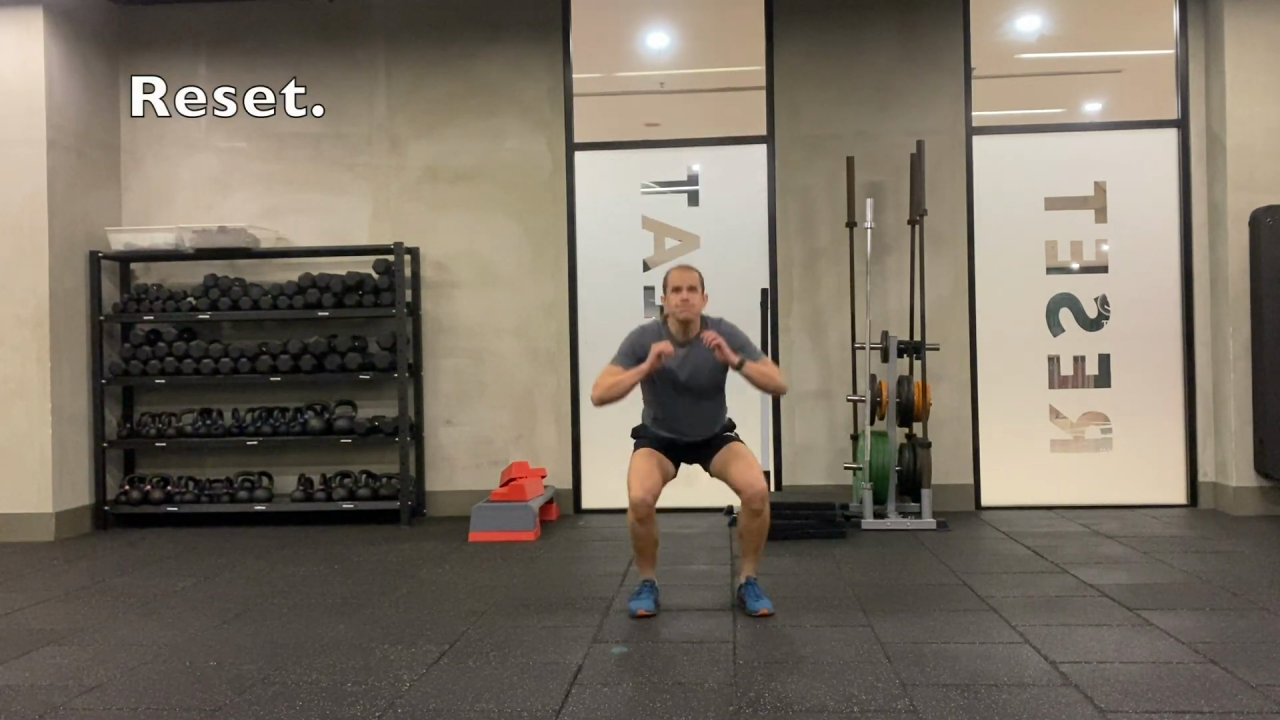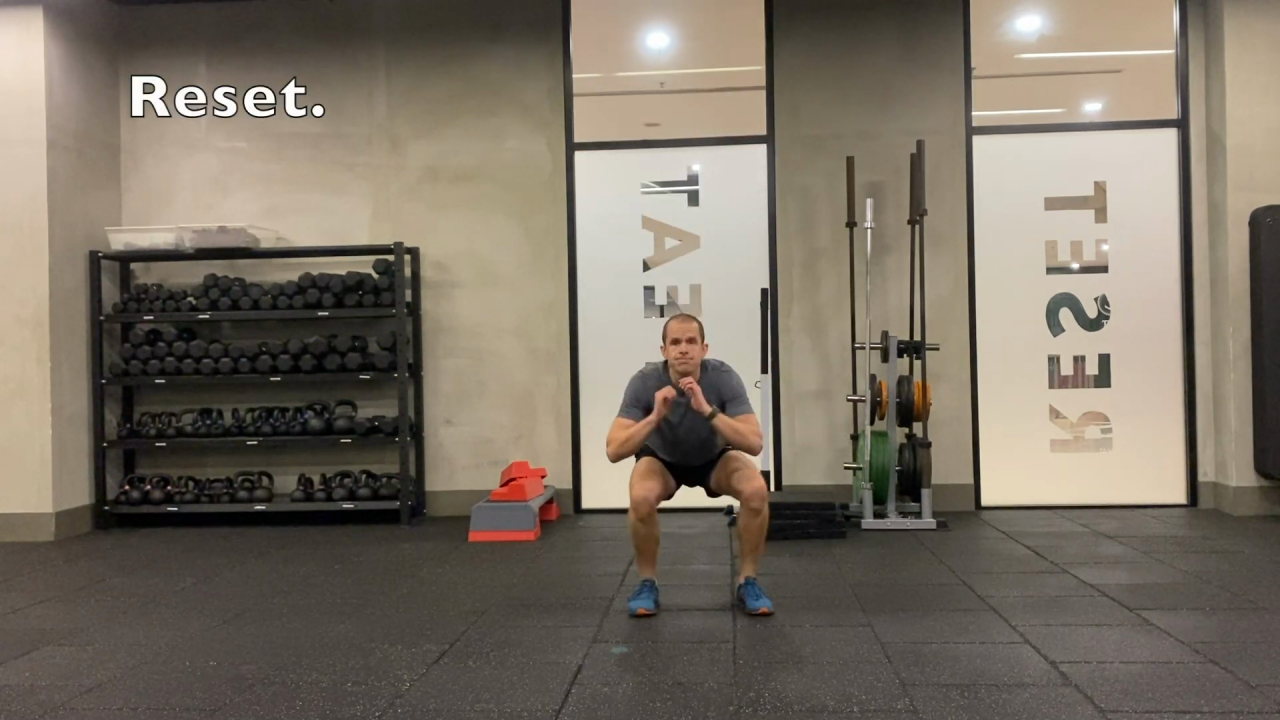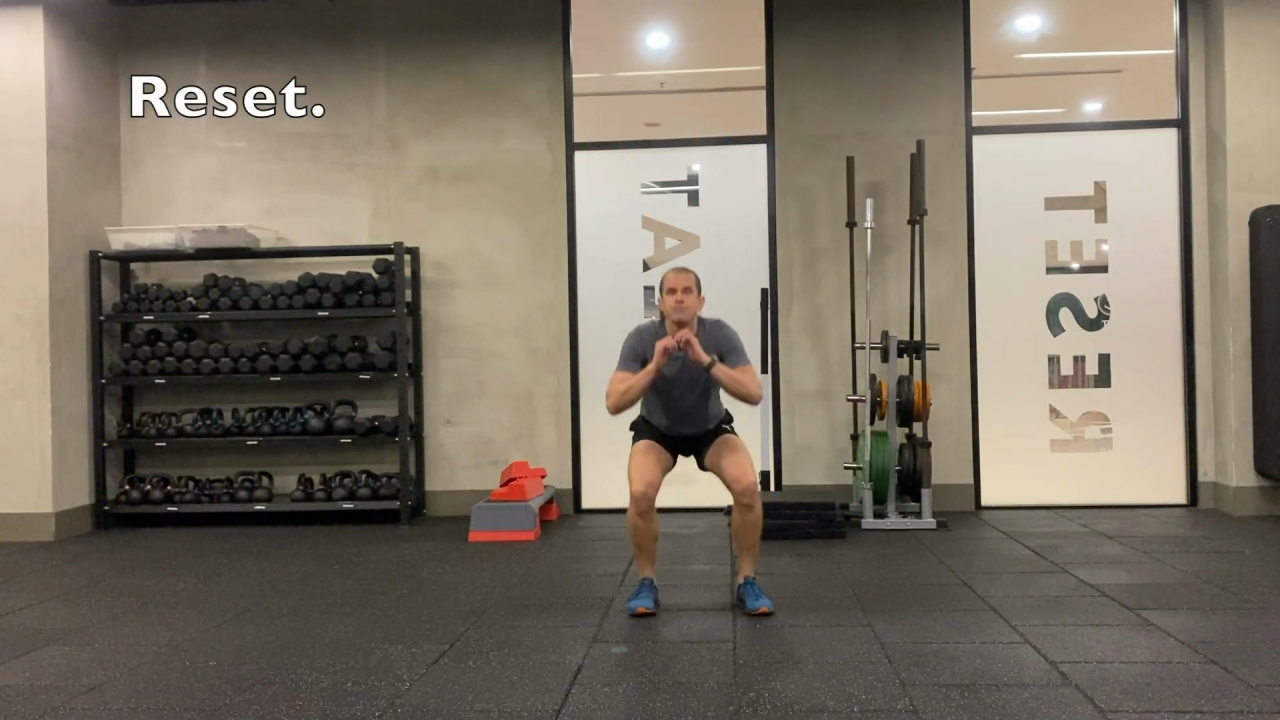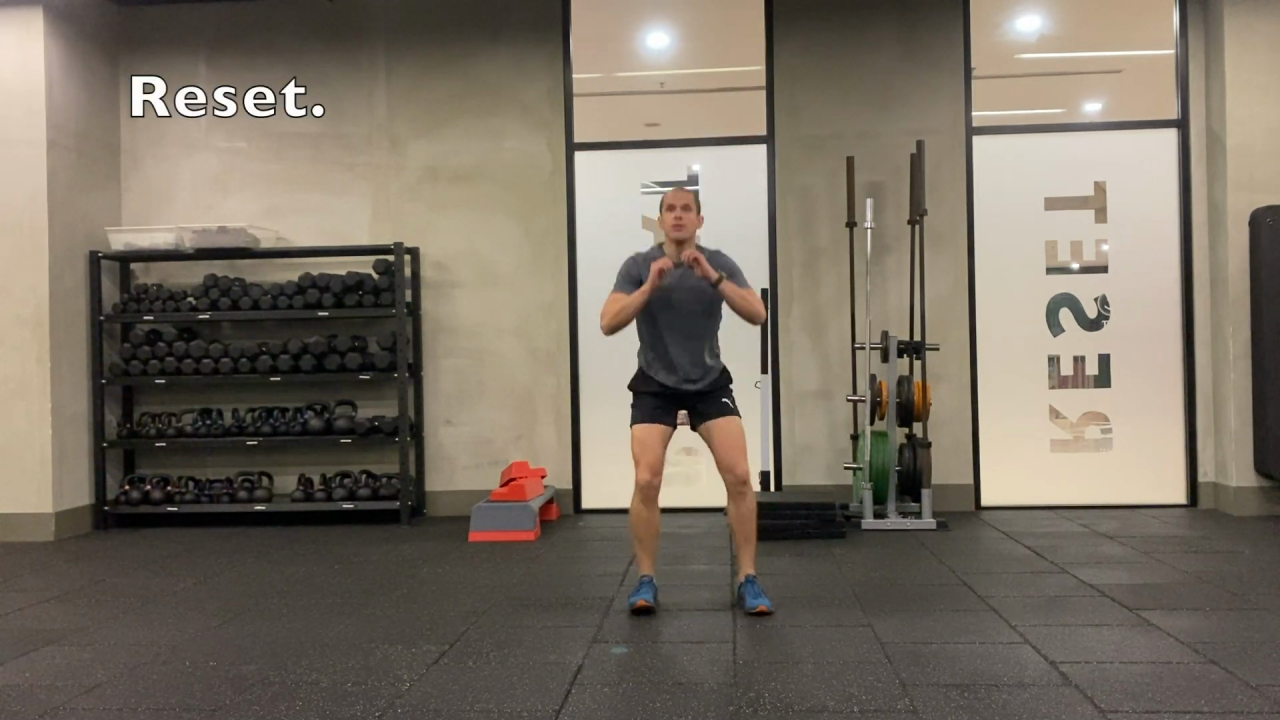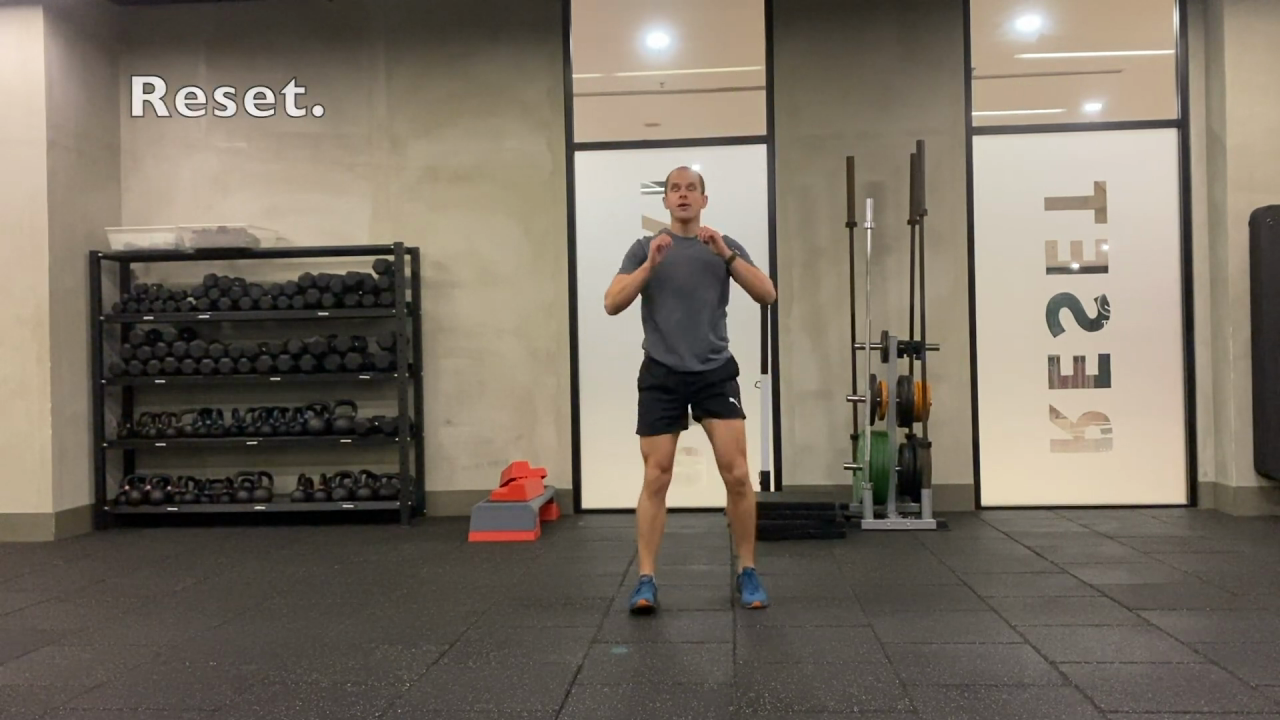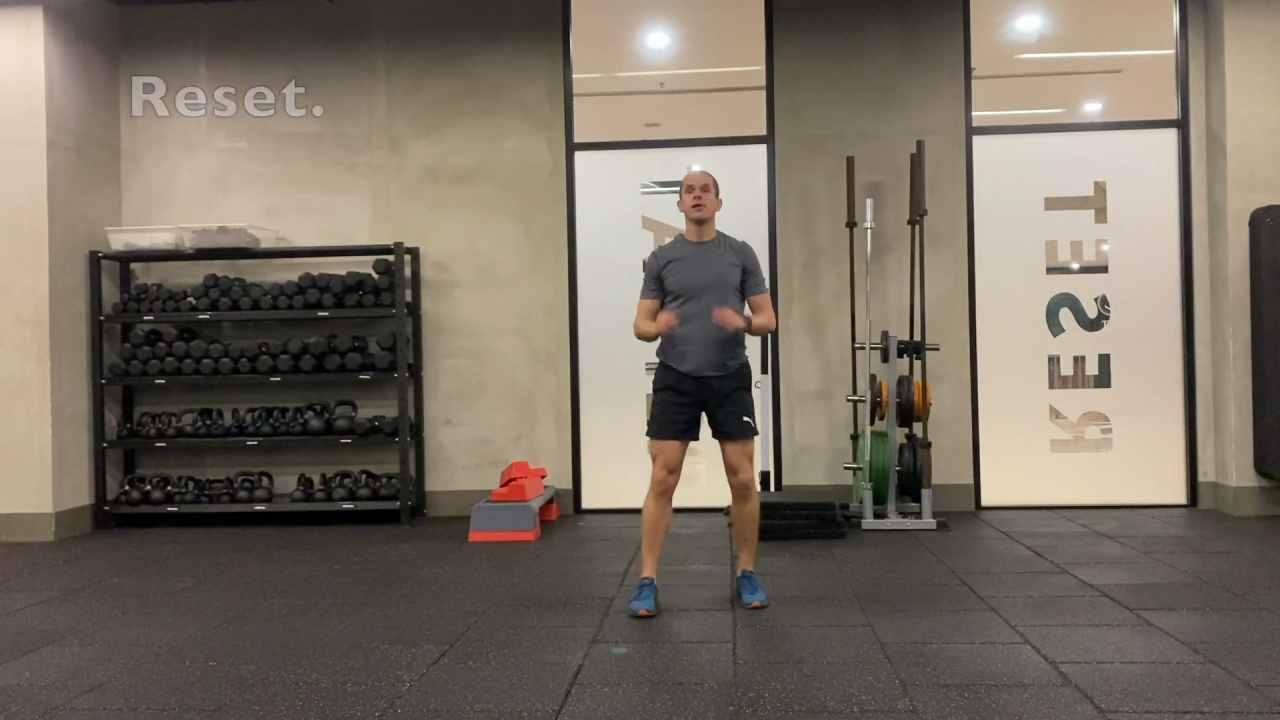
dt=0.2s
person 1, frame 1
left shoulder: (725, 333)
right shoulder: (643, 338)
left elbow: (777, 384)
right elbow: (599, 394)
left wrist: (734, 359)
right wrist: (646, 366)
left hip: (713, 437)
right hip: (660, 439)
left knee: (755, 492)
right knee: (640, 500)
left ankle: (748, 580)
right ankle: (647, 581)
person 1, frame 2
left shoulder: (723, 378)
right shoulder: (644, 382)
left elbow: (754, 444)
right elbow: (614, 450)
left wrist: (707, 410)
right wrist: (655, 416)
left hip: (713, 458)
right hip: (662, 459)
left knee: (756, 491)
right knee: (640, 500)
left ankle: (747, 581)
right ankle: (647, 582)
person 1, frame 3
left shoulder: (719, 334)
right shoulder: (642, 338)
left elbow: (754, 392)
right elbow: (614, 402)
left wrist: (706, 360)
right wrist: (654, 367)
left hip: (710, 427)
right hip: (657, 429)
left knee: (748, 486)
right knee: (640, 492)
left ankle: (747, 581)
right ankle: (646, 582)
person 1, frame 4
left shoulder: (719, 263)
right shoulder: (638, 265)
left elbow: (758, 315)
right elbow: (608, 324)
left wrist: (715, 278)
right wrist: (650, 286)
left hip: (709, 383)
right hip: (655, 385)
left knee: (738, 475)
right knee: (646, 482)
left ankle: (748, 579)
right ankle: (646, 580)
person 1, frame 5
left shoulder: (727, 245)
right shoulder: (643, 249)
left elbow: (767, 295)
right elbow: (612, 304)
left wrist: (726, 254)
right wrist: (648, 265)
left hip: (715, 372)
right hip: (661, 375)
left knee: (737, 475)
right knee: (656, 480)
left ankle: (746, 572)
right ankle: (646, 579)
person 1, frame 6
left shoulder: (741, 254)
right shoulder: (662, 258)
left elbow: (767, 316)
right elbow: (642, 321)
left wrist: (742, 321)
right wrist: (654, 327)
left hip: (730, 380)
right hip: (676, 381)
left knee: (742, 481)
right knee: (662, 482)
left ankle: (746, 574)
right ankle: (647, 582)
